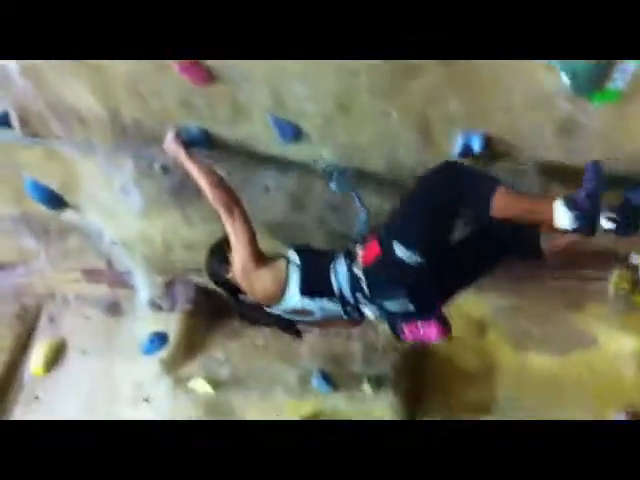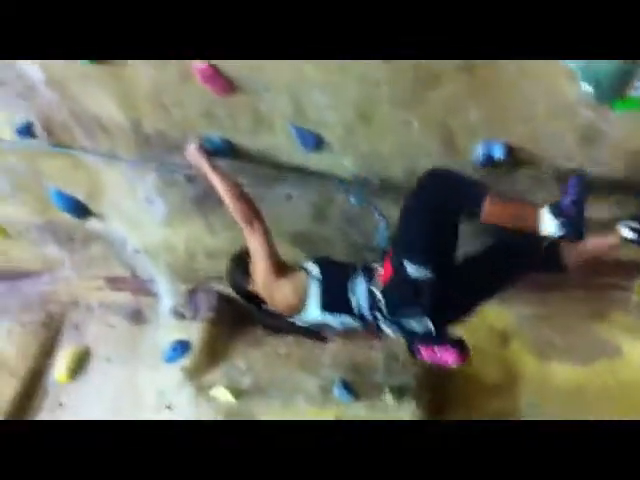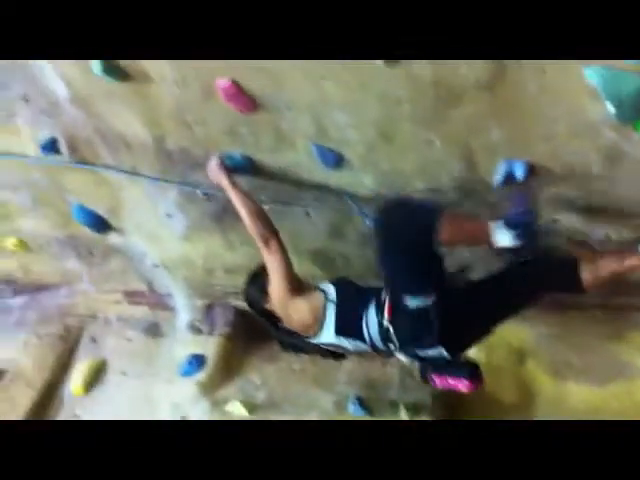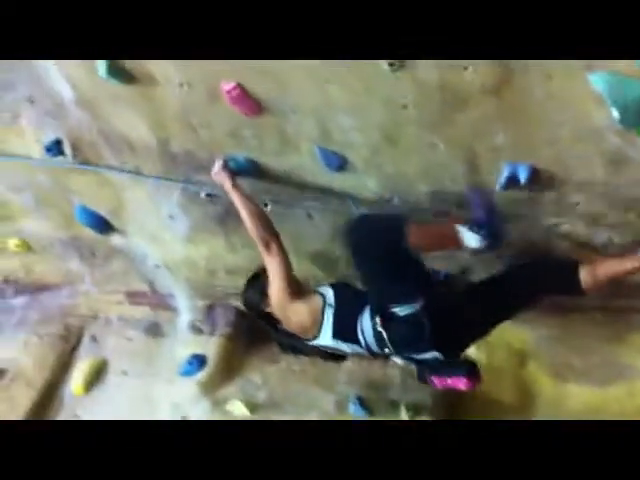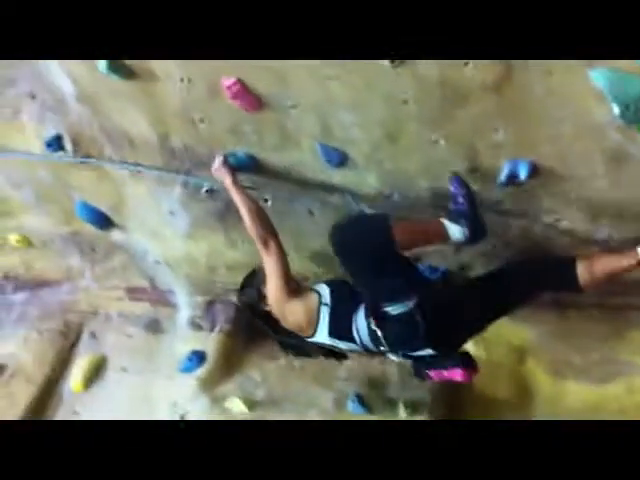
dt=0.1s
person 1, frame 1
left shoulder: (269, 296)
right shoulder: (254, 276)
right elbow: (230, 207)
right wrist: (184, 155)
left hip: (391, 301)
right hip: (384, 273)
left knee: (502, 236)
right knee: (450, 178)
left ankle: (592, 222)
right ankle: (566, 213)
person 1, frame 2
left shoulder: (294, 298)
right shoulder: (275, 288)
right elbow: (250, 220)
right wrist: (206, 164)
left hip: (407, 313)
right hip: (407, 294)
left knee: (521, 251)
right knee: (438, 183)
right ankle: (550, 220)
person 1, frame 3
left shoulder: (309, 320)
right shoulder: (290, 306)
right elbow: (267, 238)
right wrist: (226, 181)
left hip: (422, 335)
right hip: (415, 321)
left knee: (540, 269)
right knee: (396, 216)
right ankle: (501, 234)
person 1, frame 4
left shoulder: (306, 317)
right shoulder: (291, 309)
right elbow: (268, 242)
right wrist: (231, 184)
left hip: (421, 334)
right hip: (414, 327)
left knee: (539, 272)
right knee: (367, 229)
right ankle: (468, 234)
person 1, frame 5
left shoulder: (310, 315)
right shoulder: (289, 307)
right elbow: (266, 240)
right wrist: (230, 181)
left hip: (419, 330)
right hip: (407, 323)
left knee: (537, 269)
right knee: (352, 232)
right ankle: (456, 226)
